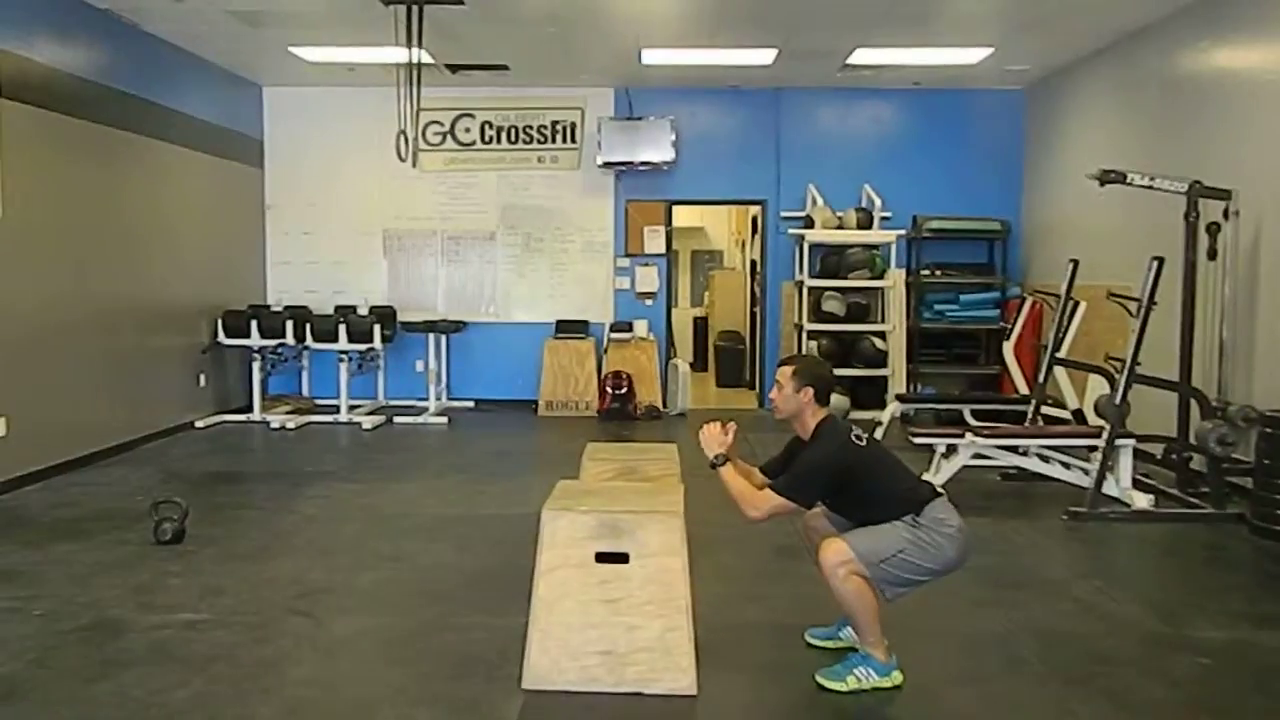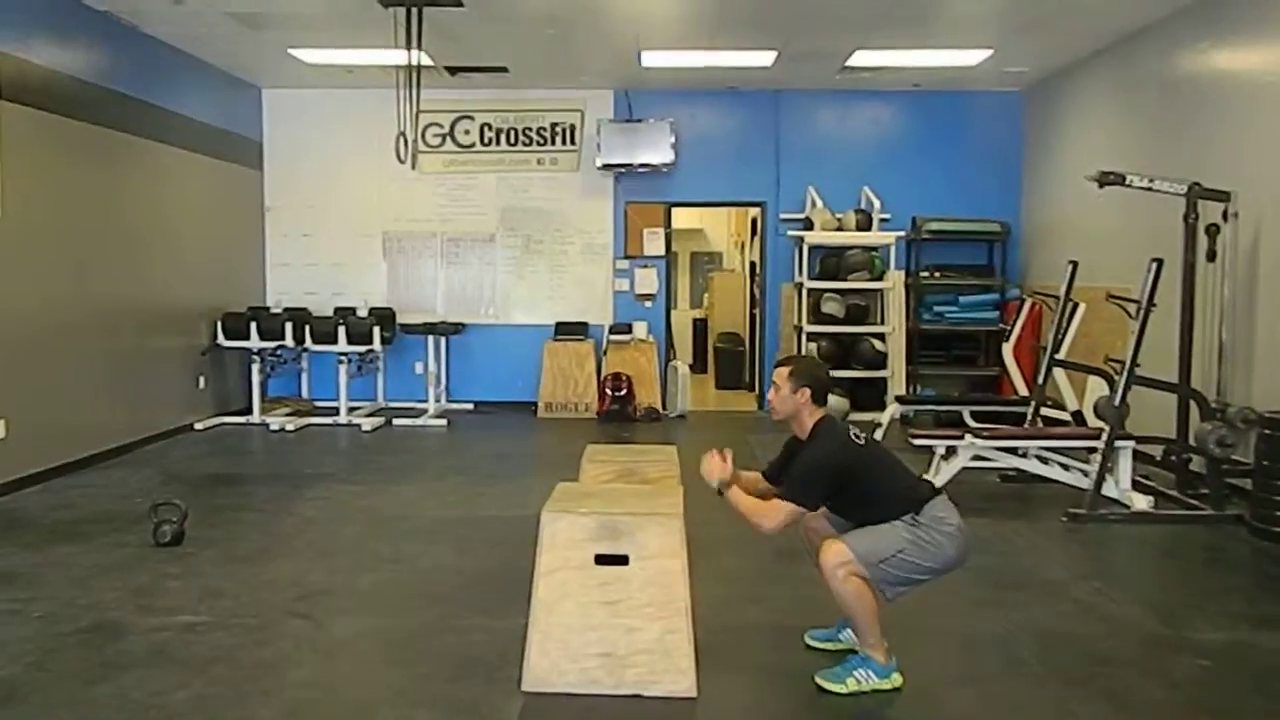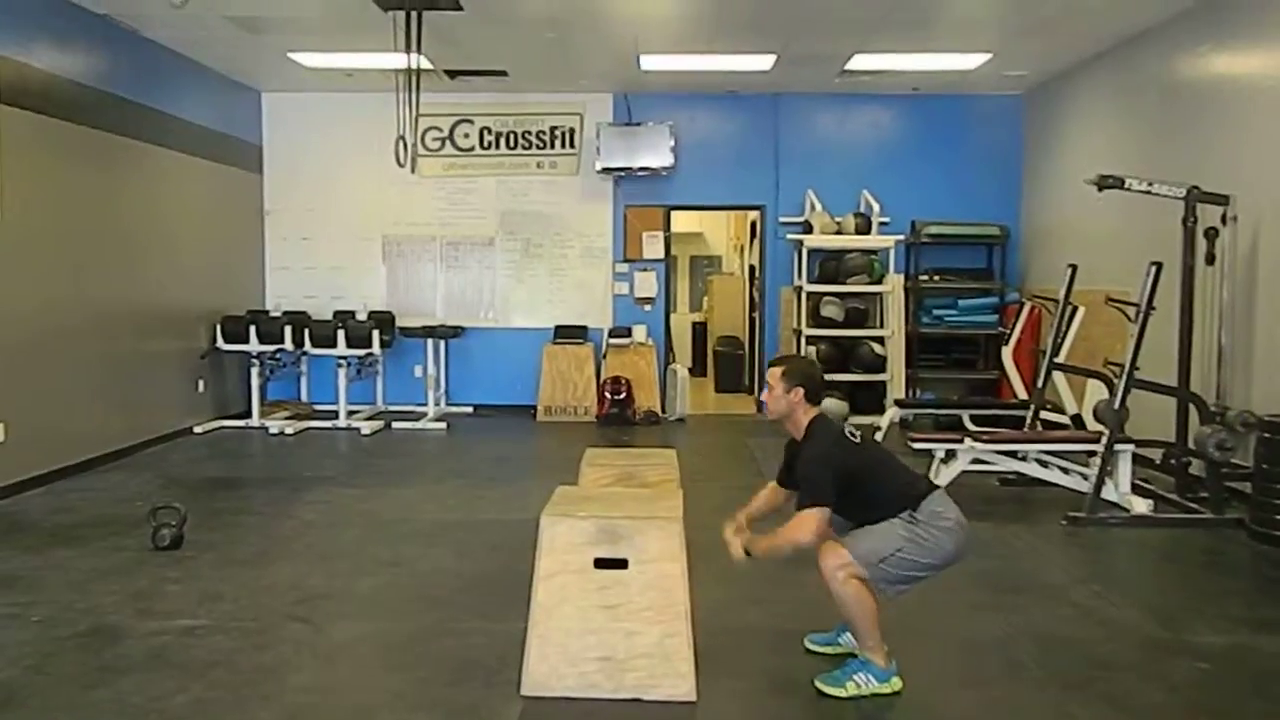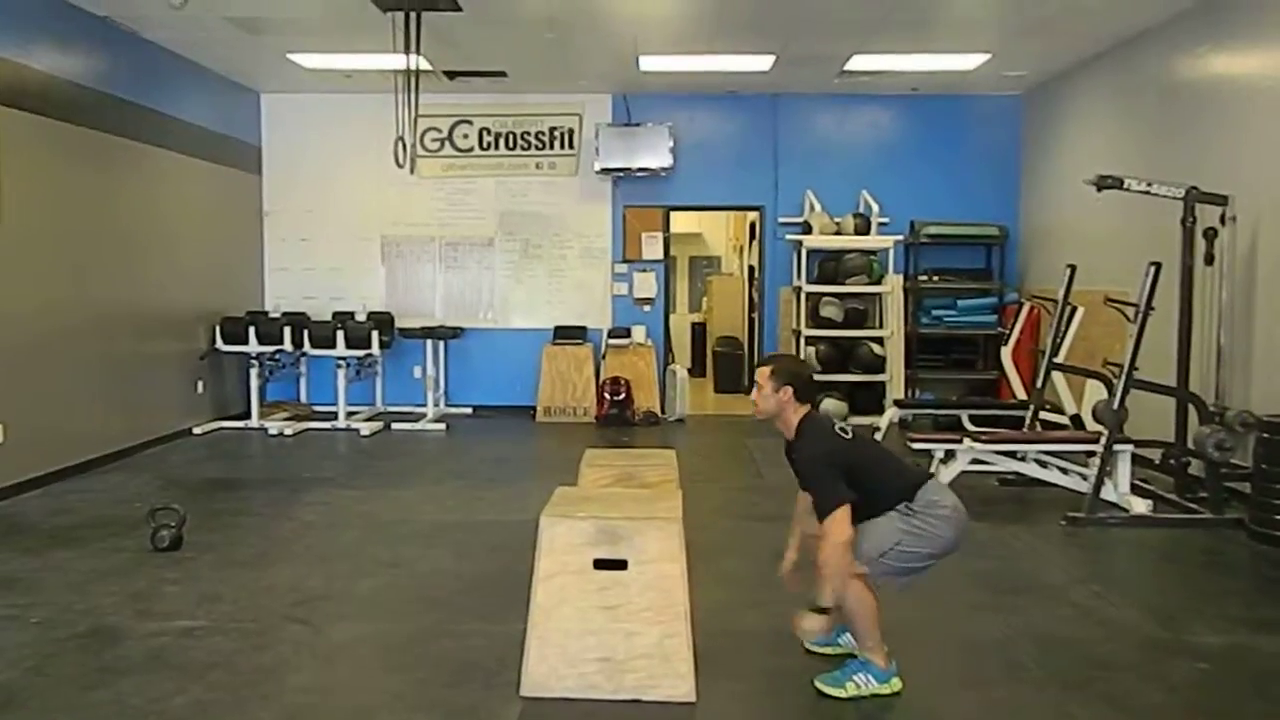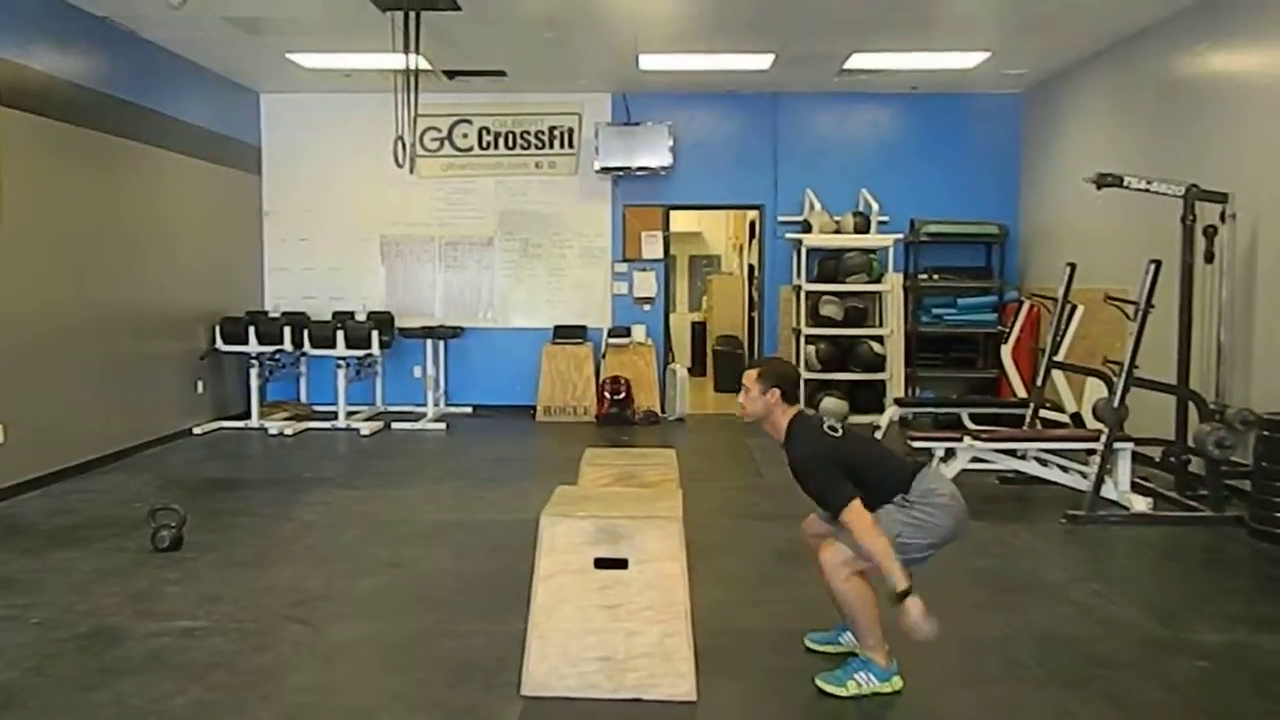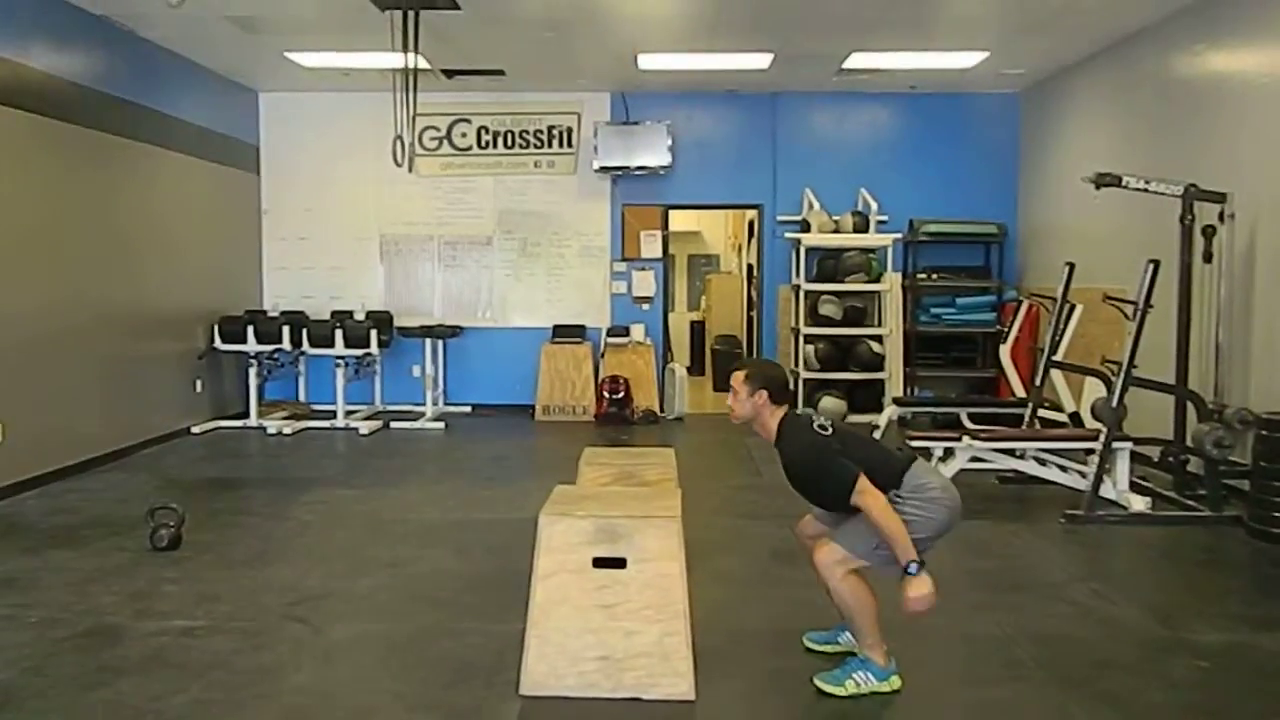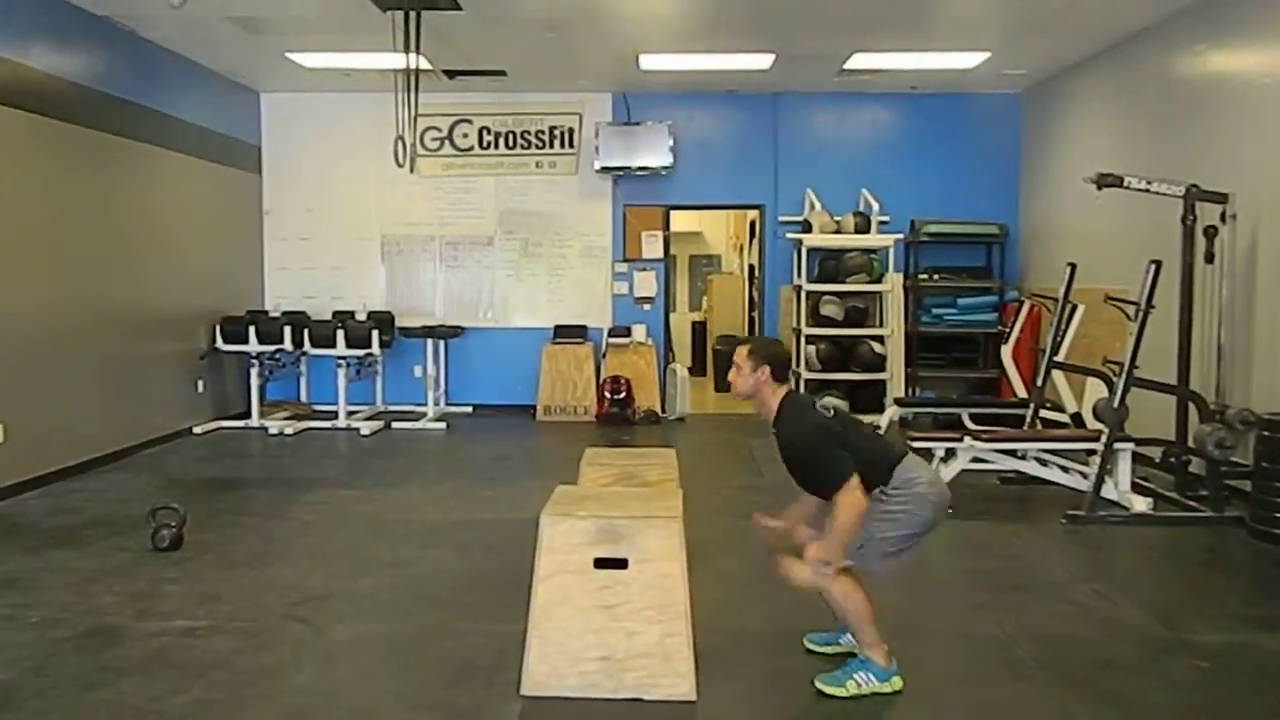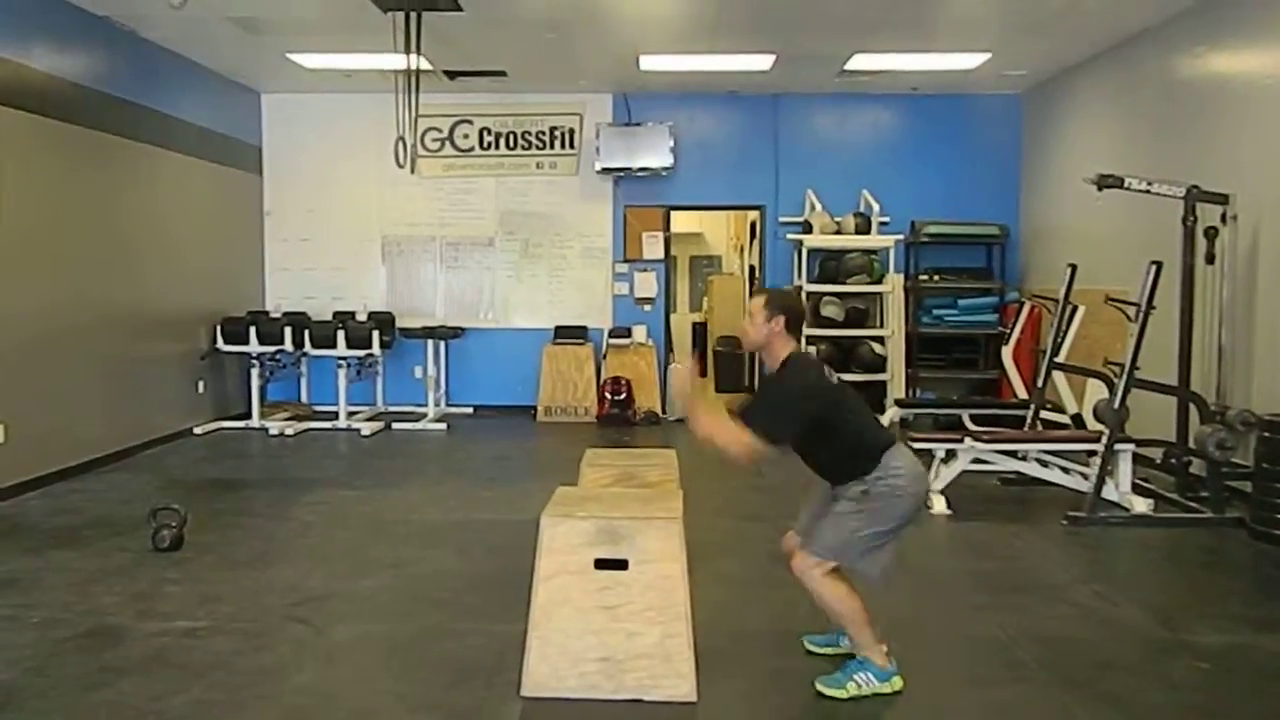
dt=0.1s
person 1, frame 1
left shoulder: (827, 453)
right shoulder: (813, 439)
left elbow: (758, 508)
right elbow: (759, 480)
left wrist: (719, 459)
right wrist: (728, 455)
left hip: (936, 533)
right hip: (911, 520)
left knee: (835, 557)
right knee: (816, 524)
left ankle: (878, 660)
right ankle: (858, 626)
person 1, frame 2
left shoulder: (826, 453)
right shoulder: (811, 440)
left elbow: (770, 519)
right elbow: (764, 484)
left wrist: (723, 485)
right wrist: (731, 475)
left hip: (935, 532)
right hip: (910, 519)
left knee: (835, 559)
right knee: (815, 526)
left ankle: (877, 662)
right ankle: (857, 628)
person 1, frame 3
left shoulder: (821, 453)
right shoulder: (809, 439)
left elbow: (805, 534)
right elbow: (781, 489)
left wrist: (750, 548)
right wrist: (743, 518)
left hip: (936, 527)
right hip: (912, 513)
left knee: (835, 562)
right knee: (823, 531)
left ankle: (878, 666)
right ankle: (858, 630)
person 1, frame 4
left shoulder: (815, 450)
right shoulder: (805, 436)
left elbow: (839, 535)
right elbow: (810, 494)
left wrist: (823, 609)
right wrist: (793, 545)
left hip: (934, 514)
right hip: (912, 505)
left knee: (844, 562)
right knee: (819, 528)
left ankle: (878, 666)
right ankle: (856, 632)
person 1, frame 5
left shoulder: (807, 452)
right shoulder: (803, 430)
left elbow: (860, 521)
left wrist: (904, 594)
left hip: (932, 504)
right hip: (913, 494)
left knee: (837, 558)
right knee: (815, 530)
left ankle: (879, 665)
right ankle: (856, 631)
person 1, frame 6
left shoulder: (799, 450)
right shoulder: (795, 429)
left elbow: (871, 499)
left wrist: (913, 570)
left hip: (926, 499)
right hip: (906, 489)
left knee: (831, 558)
right knee: (809, 531)
left ankle: (877, 664)
right ankle: (856, 630)
person 1, frame 7
left shoulder: (799, 431)
right shoulder: (793, 416)
left elbow: (853, 500)
right elbow: (821, 485)
left wrist: (817, 563)
right wrist: (791, 522)
left hip: (912, 493)
right hip: (895, 486)
left knee: (825, 562)
right knee: (803, 537)
left ankle: (875, 662)
right ankle: (857, 631)
person 1, frame 8
left shoulder: (792, 385)
right shoulder: (789, 376)
left elbow: (742, 446)
right elbow: (748, 428)
left wrist: (690, 399)
right wrist: (700, 409)
left hip: (891, 481)
right hip: (870, 474)
left knee: (809, 564)
right knee: (797, 545)
left ankle: (877, 665)
right ankle: (855, 635)
